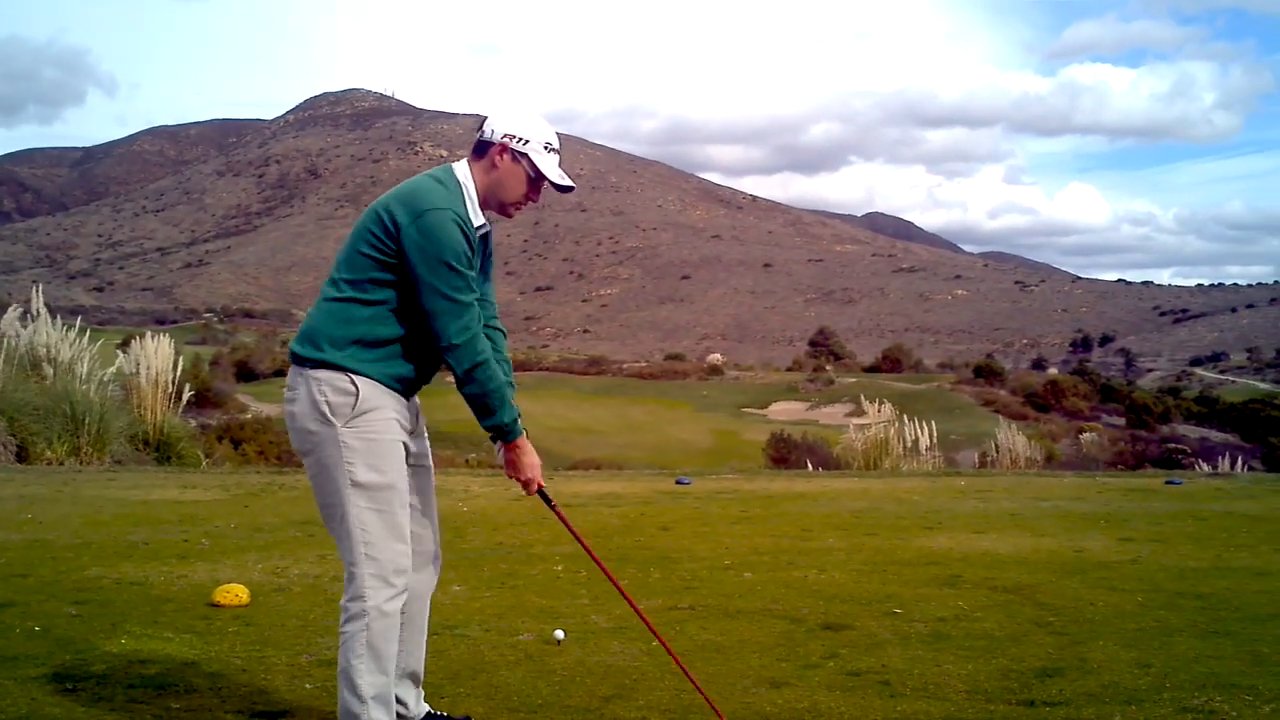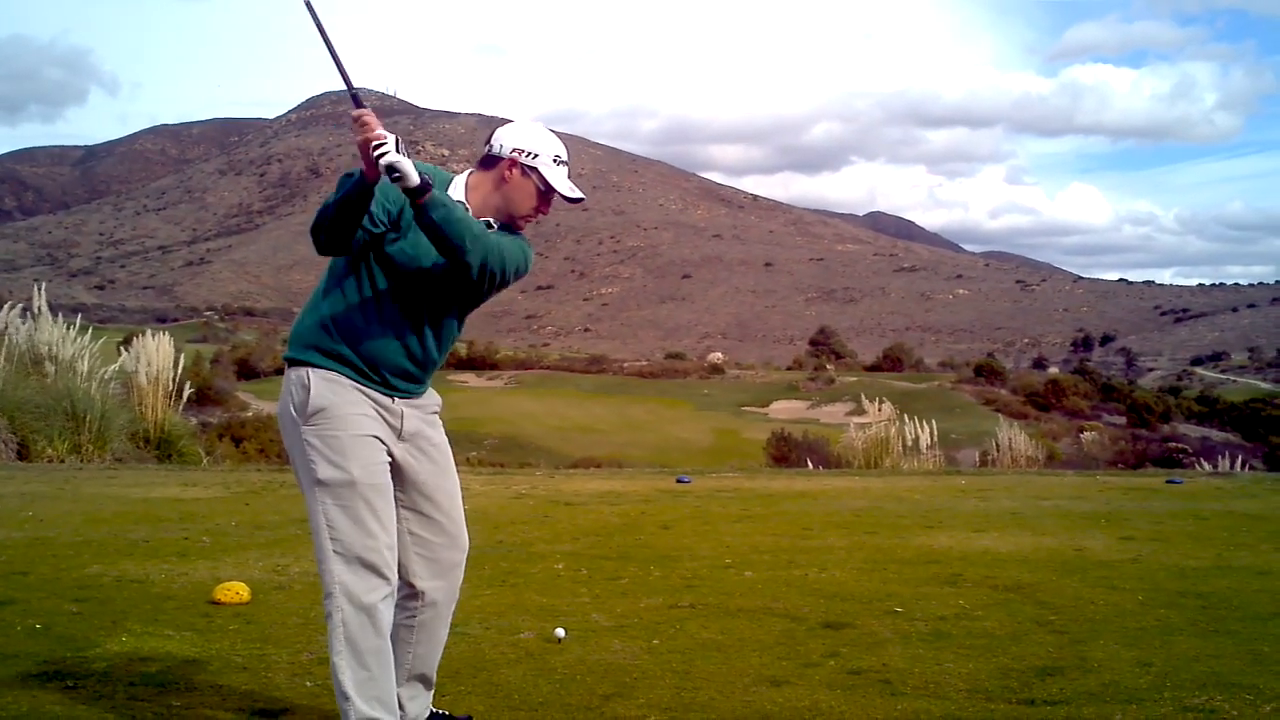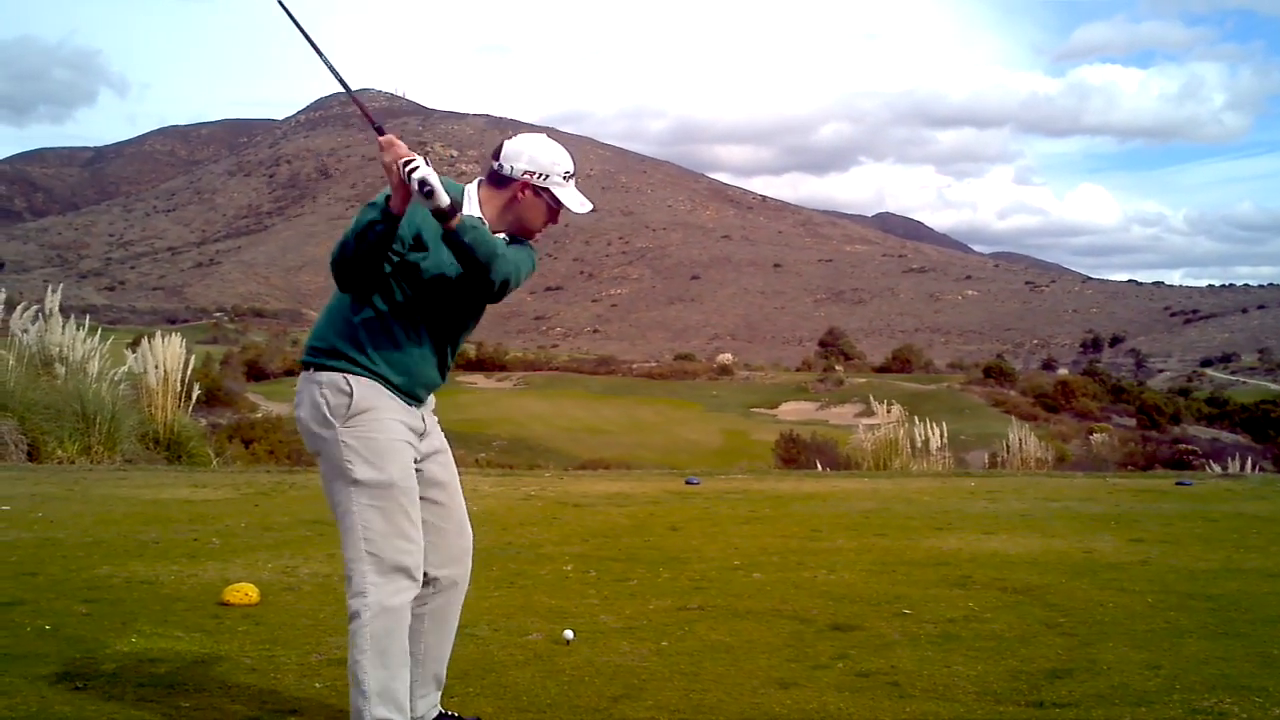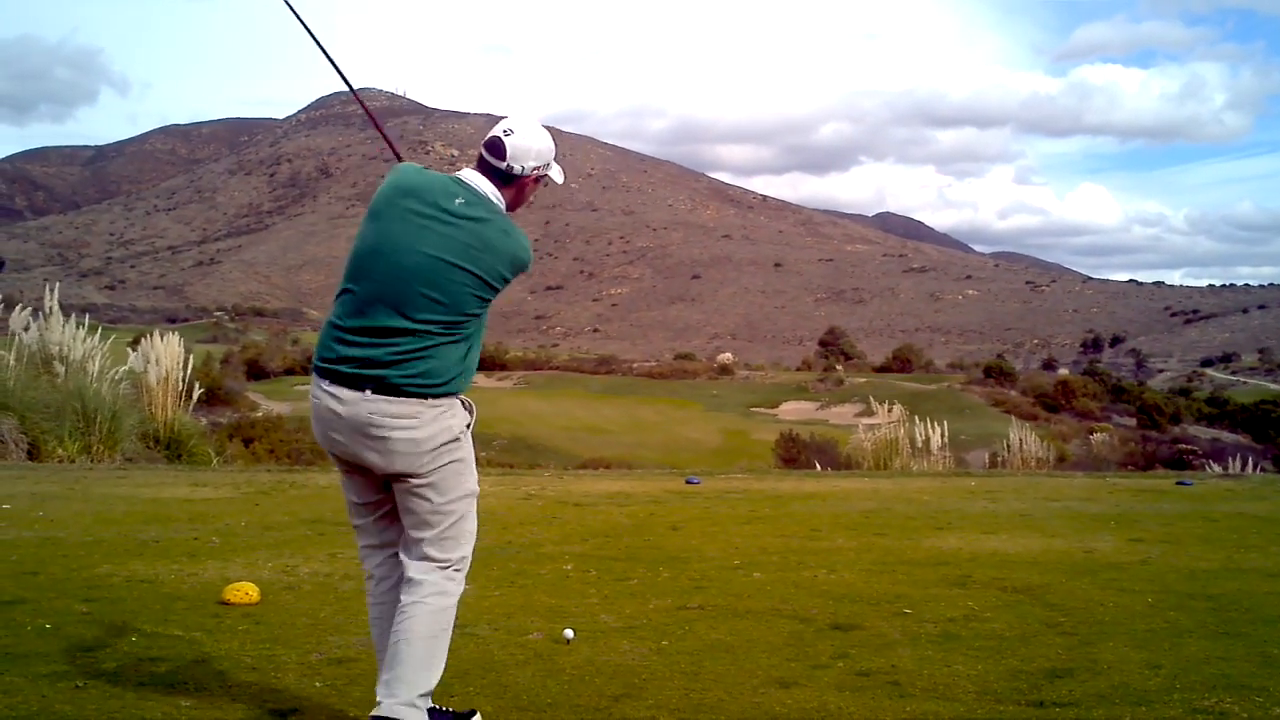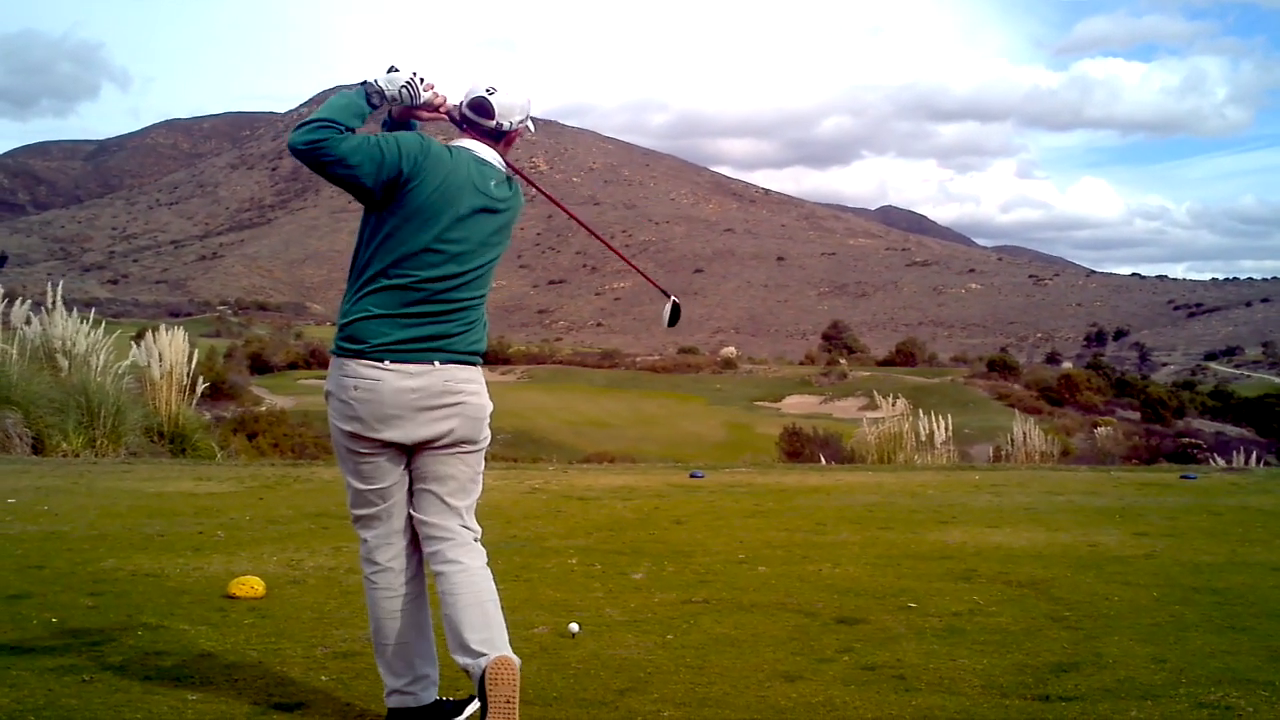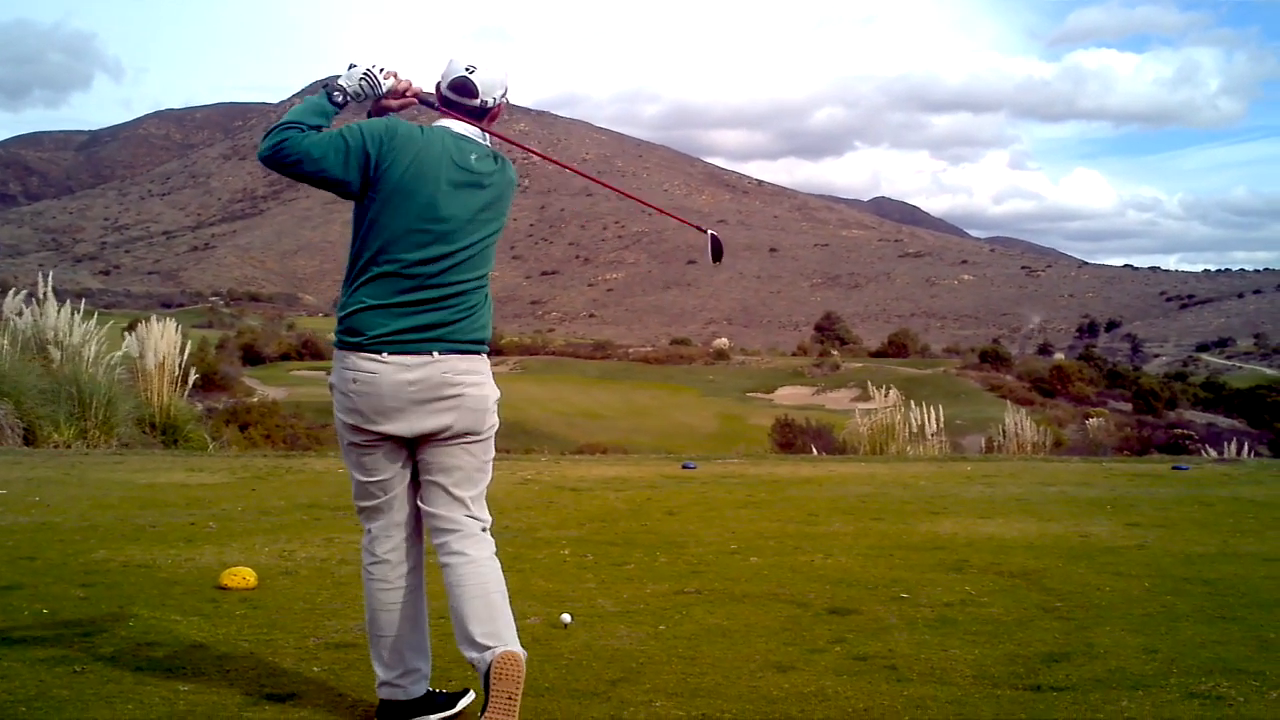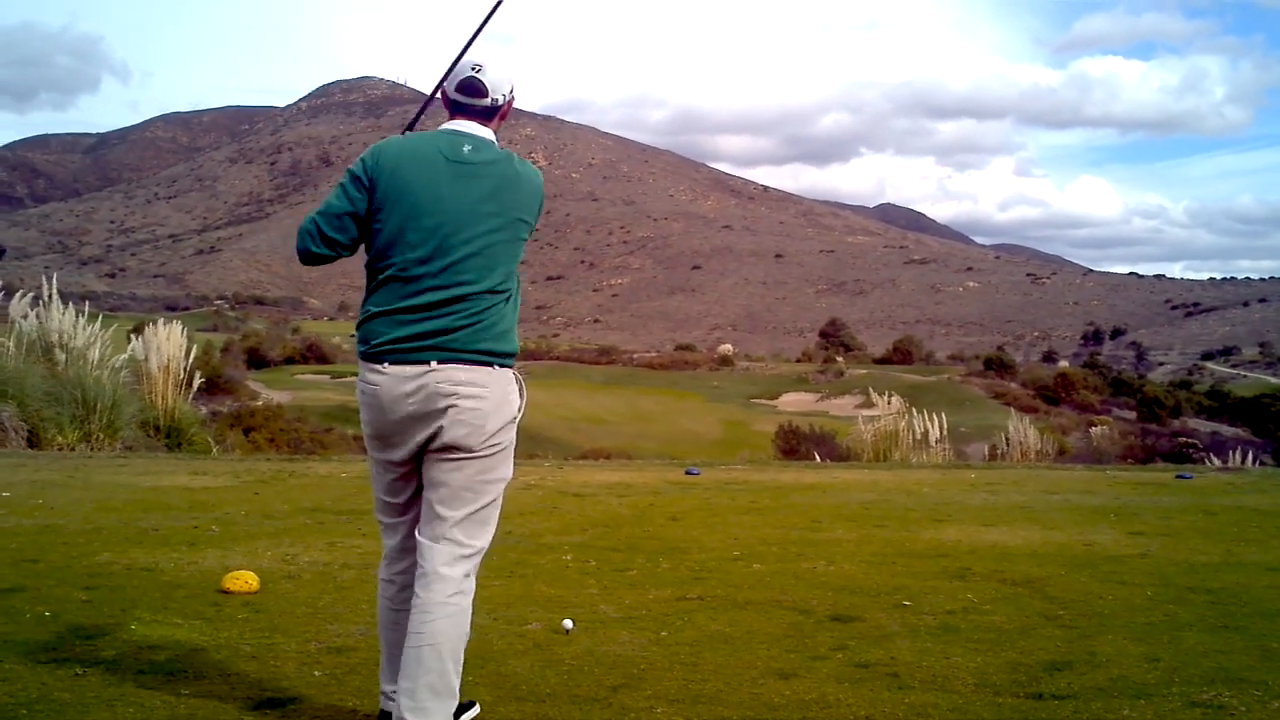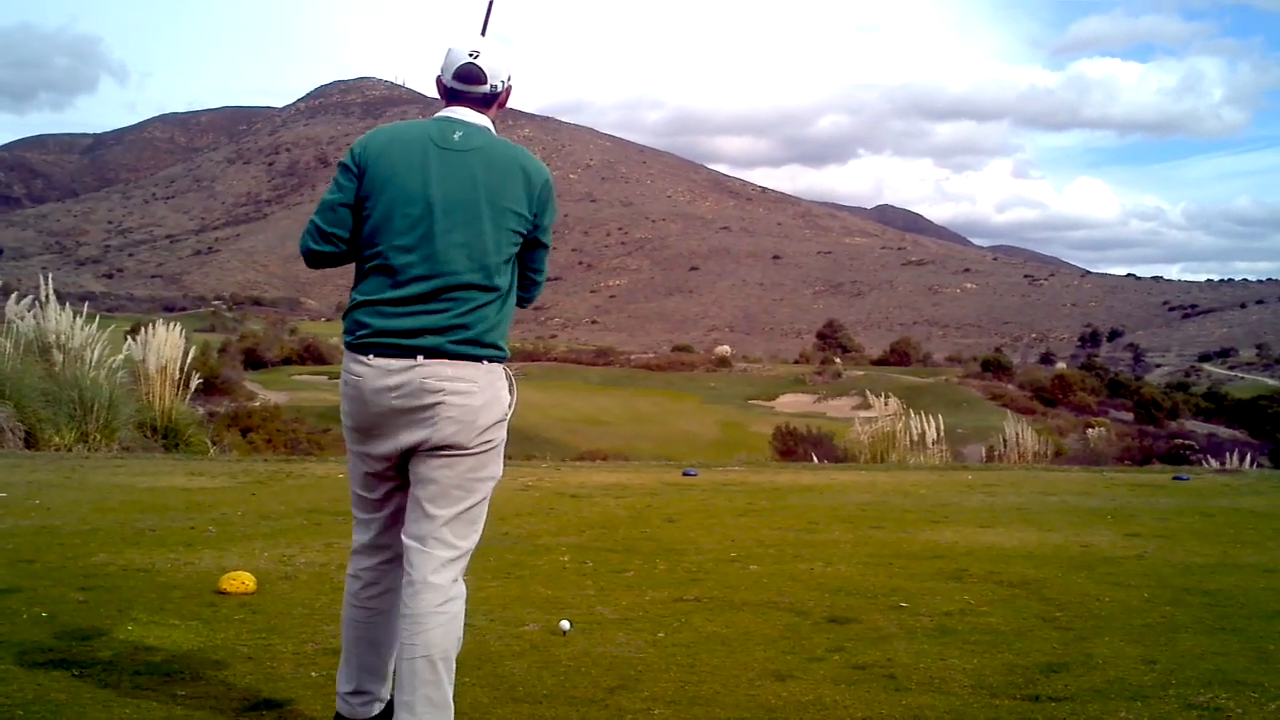
dt=0.4s
person 1, frame 1
left shoulder: (471, 224)
right shoulder: (433, 211)
left elbow: (485, 326)
right elbow: (458, 339)
left wrist: (505, 419)
right wrist: (512, 435)
left hip: (387, 396)
right hip: (342, 392)
left knee: (416, 561)
right knee: (380, 572)
person 1, frame 2
left shoulder: (509, 248)
right shoulder: (391, 191)
left elbow: (468, 250)
right elbow: (330, 237)
left wrist: (412, 181)
right wrist: (365, 176)
left hip: (411, 404)
right hip: (333, 390)
left knee: (439, 559)
right knee: (363, 572)
person 1, frame 3
left shoulder: (512, 252)
right shoulder: (410, 207)
left elbow: (489, 266)
right elbow: (350, 273)
left wrist: (446, 208)
right wrist: (396, 201)
left hip: (409, 406)
right hip: (352, 396)
left knee: (446, 561)
right knee: (389, 574)
person 1, frame 4
left shoulder: (404, 183)
right shoulder: (509, 248)
left hip: (335, 401)
right hip: (419, 416)
left knee: (385, 555)
right knee: (438, 563)
person 1, frame 5
left shoulder: (418, 162)
right shoulder: (508, 196)
left elbow: (310, 141)
left wrist: (381, 92)
right wrist: (403, 117)
left hip: (365, 381)
right hip: (453, 389)
left knee: (385, 546)
right knee: (453, 538)
right ankle: (492, 661)
person 1, frame 6
left shoulder: (393, 143)
right shoulder: (502, 175)
left elbow: (278, 147)
left wrist: (347, 87)
right wrist: (390, 114)
left hip: (369, 372)
right hip: (457, 376)
left knee: (386, 536)
right knee: (463, 530)
right ankle: (497, 654)
person 1, frame 7
left shoulder: (387, 160)
right shoulder: (527, 182)
left elbow: (313, 246)
left hip: (387, 380)
right hip: (477, 386)
left knee: (403, 550)
right knee: (450, 562)
person 1, frame 8
left shoulder: (375, 148)
right shoulder: (530, 174)
left elbow: (318, 248)
right elbow: (528, 289)
left hip: (372, 373)
right hip: (466, 383)
left knee: (375, 548)
right knee: (436, 563)
